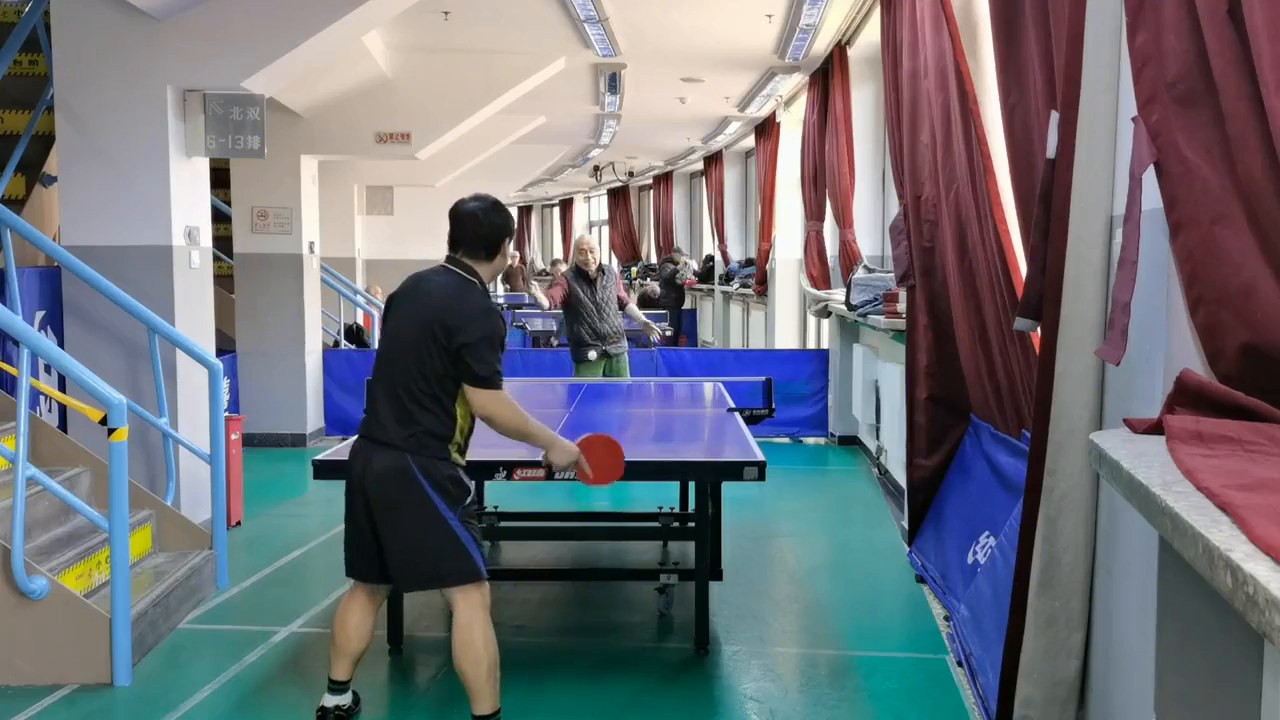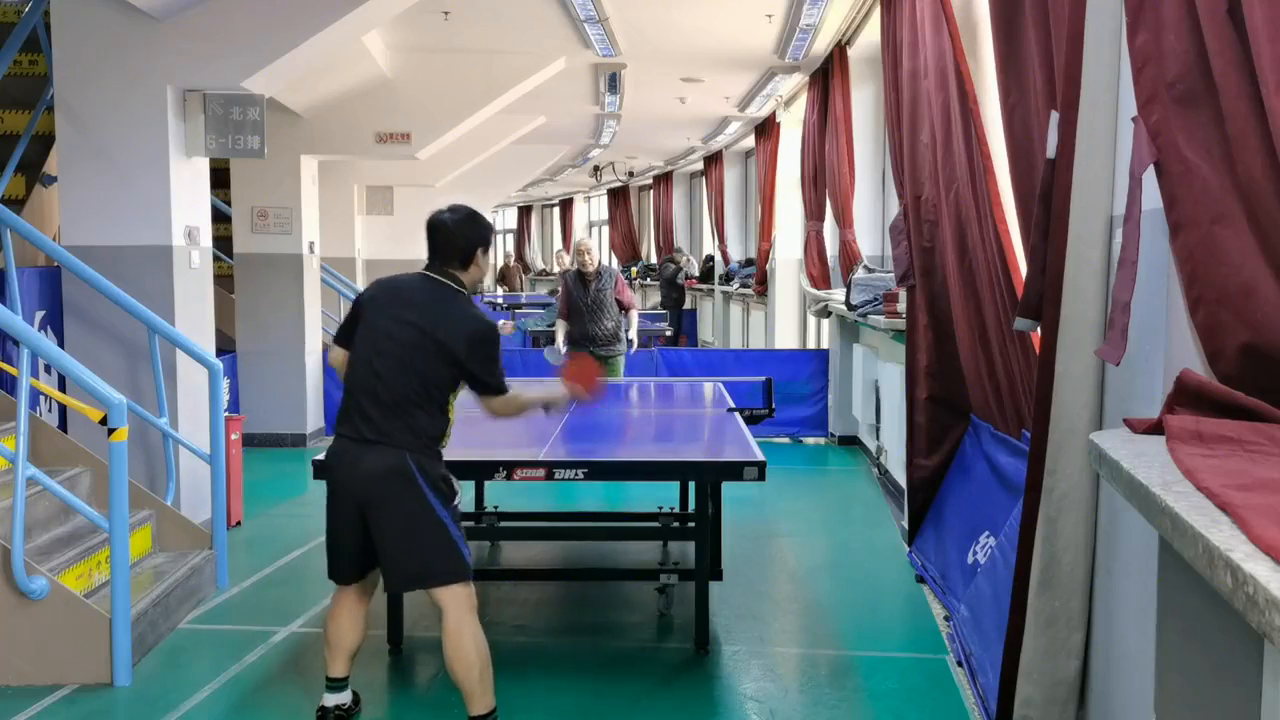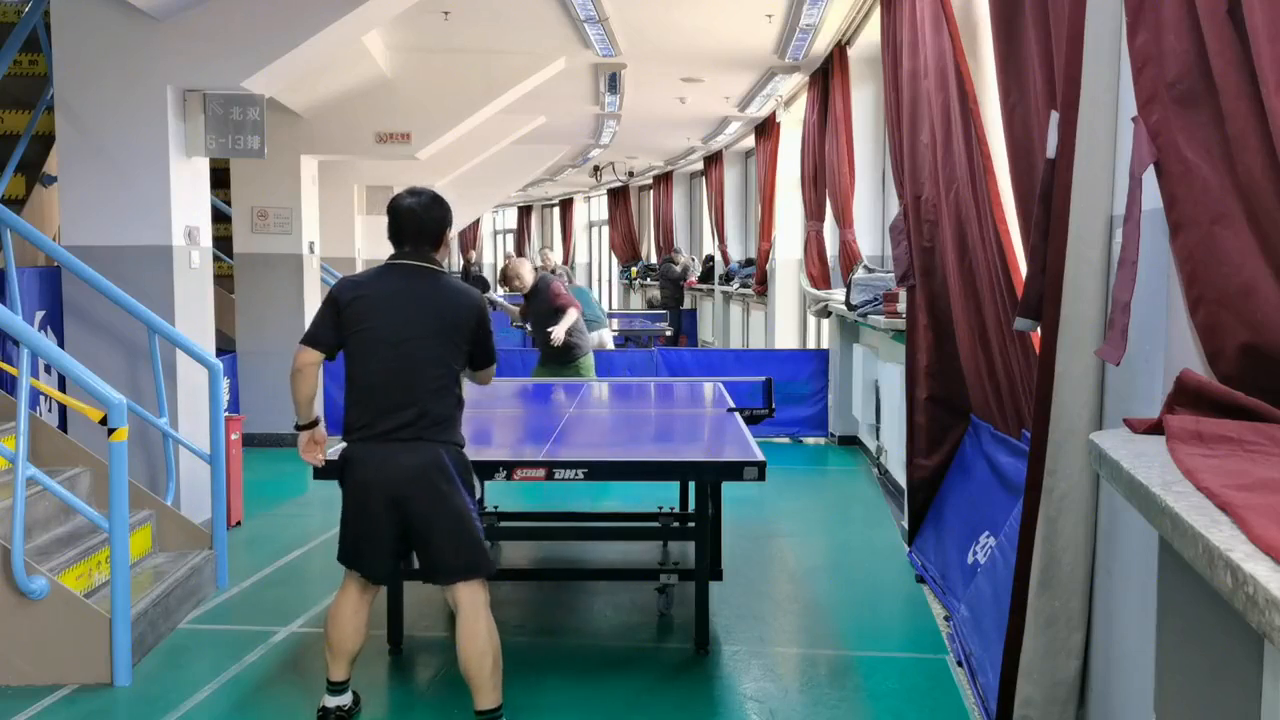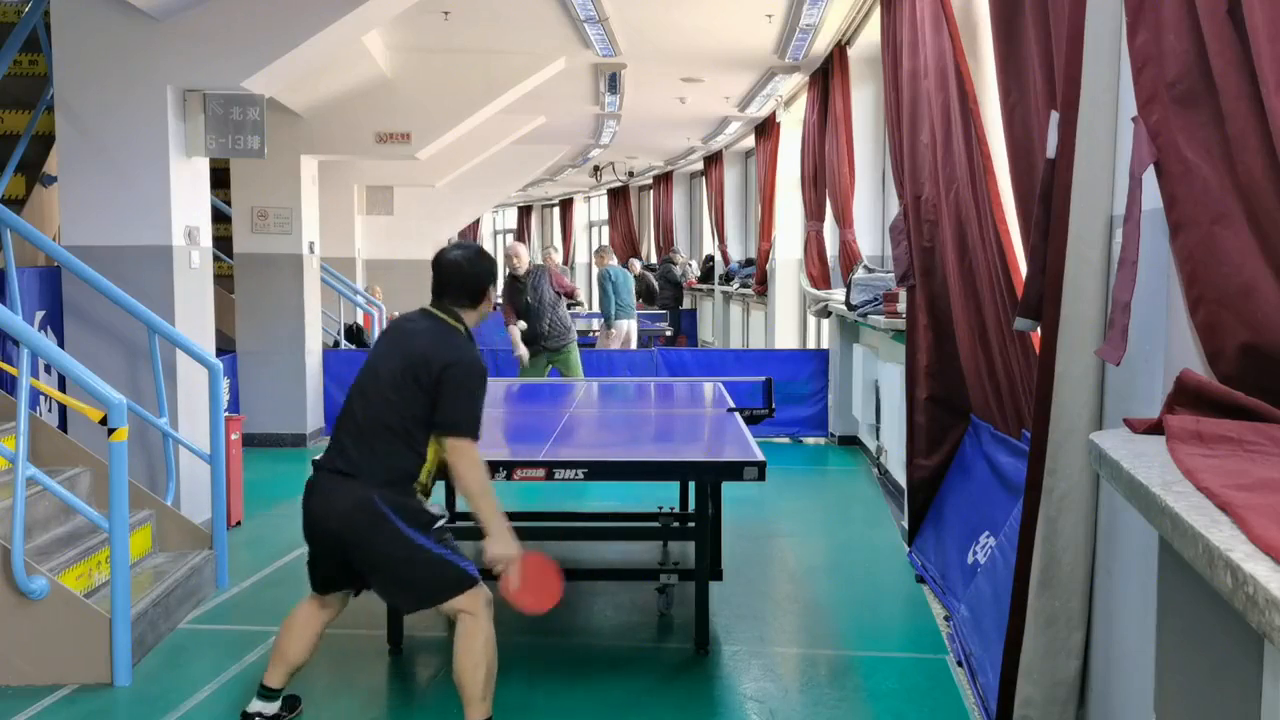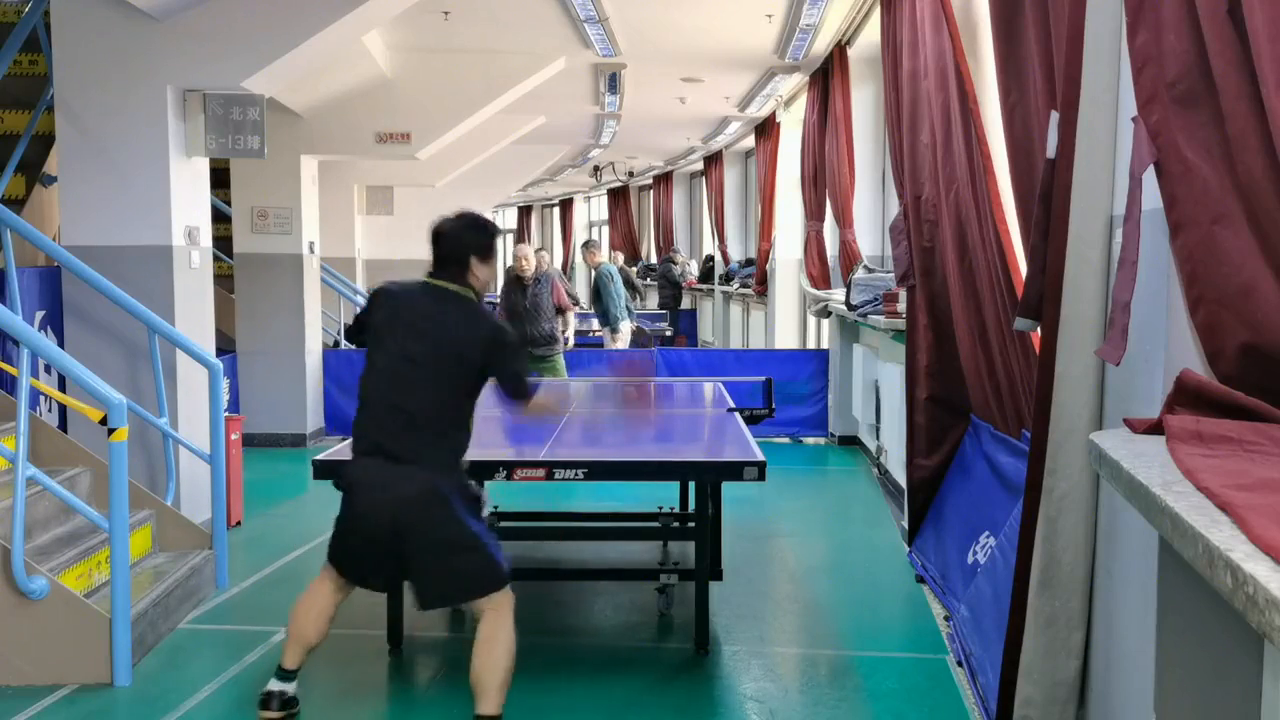
dt=0.5s
person 1, frame 1
left shoulder: (413, 287)
right shoulder: (478, 312)
right elbow: (488, 404)
right wrist: (552, 443)
left hip: (370, 458)
right hip: (420, 469)
left knee: (367, 585)
right knee: (470, 597)
person 1, frame 2
left shoulder: (382, 291)
right shoulder: (473, 324)
left elbow: (339, 358)
right elbow: (499, 405)
right wrist: (547, 398)
left hip: (346, 460)
right hip: (404, 469)
left knee: (354, 584)
right knee: (456, 598)
person 1, frame 3
left shoulder: (350, 292)
right shoulder: (466, 302)
left elbow: (304, 363)
right elbow: (483, 375)
left wrist: (307, 424)
left hip: (366, 462)
right hip: (433, 465)
left knee: (360, 583)
right knee: (470, 595)
person 1, frame 4
left shoulder: (404, 328)
right shoulder: (462, 358)
right elbow: (460, 458)
right wrist: (497, 531)
left hip: (324, 492)
right hip: (375, 504)
left knee: (325, 599)
right knee: (474, 605)
person 1, frame 5
left shoulder: (390, 300)
right shoulder: (487, 331)
right elbow: (529, 403)
left hip: (368, 480)
right hip: (430, 490)
left knee: (333, 581)
right knee: (497, 608)
